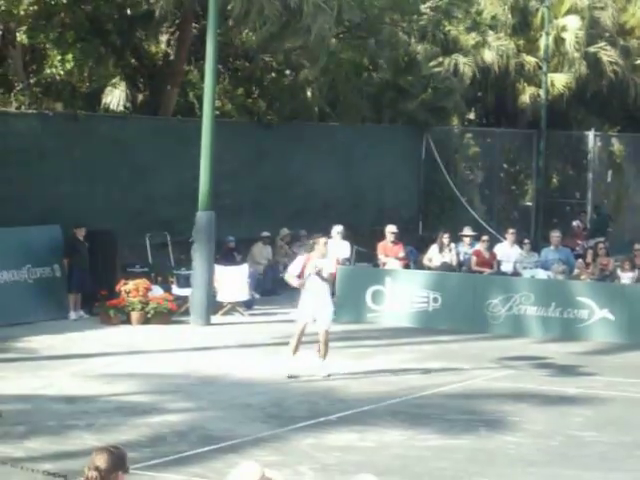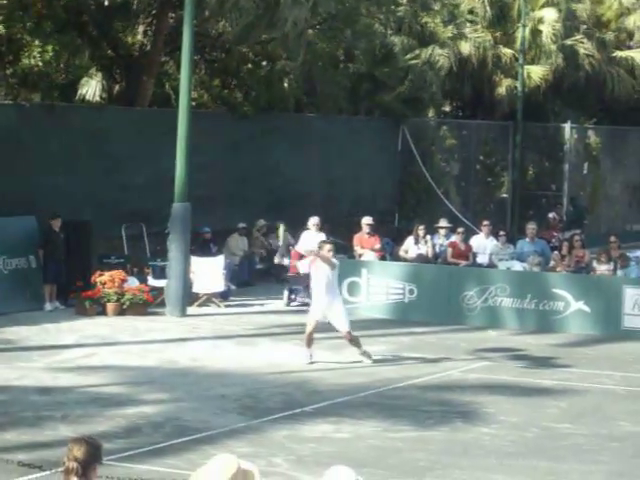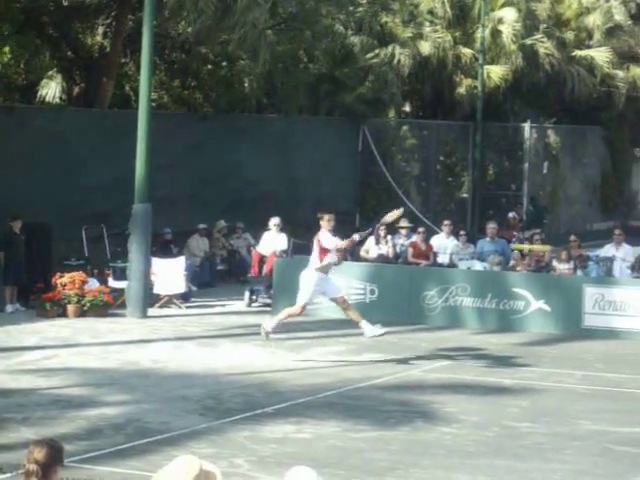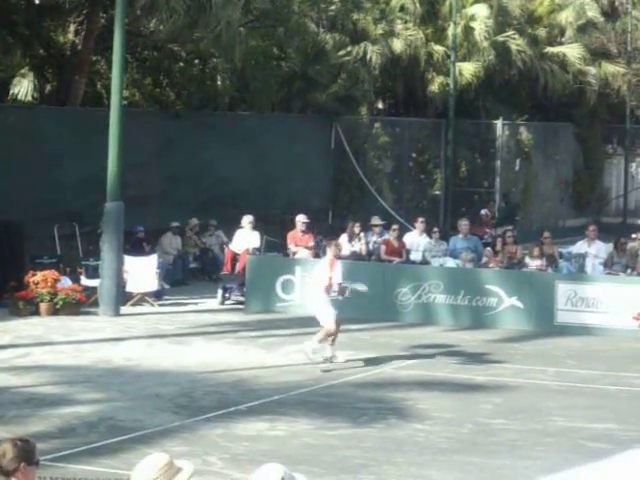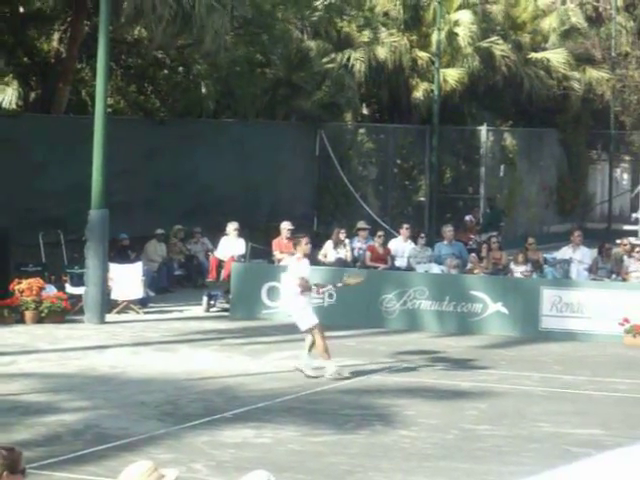
dt=0.4s
person 1, frame 1
left shoulder: (330, 261)
right shoulder: (303, 259)
left elbow: (329, 279)
right elbow: (288, 276)
left wrist: (319, 273)
right wrist: (296, 282)
left hip: (324, 302)
right hip: (307, 301)
left knee: (323, 336)
right knee: (299, 331)
left ankle: (323, 365)
person 1, frame 2
left shoulder: (333, 262)
right shoulder: (312, 261)
left elbow: (330, 263)
left wrist: (318, 255)
left hip: (334, 303)
right hip: (318, 303)
left knee: (347, 334)
right knee: (309, 329)
left ankle: (362, 351)
right ankle: (309, 353)
person 1, frame 3
left shoulder: (330, 236)
right shoulder: (323, 235)
right elbow: (342, 246)
right wrist: (356, 237)
left hip: (323, 277)
right hip: (312, 276)
left knee: (344, 304)
right knee: (298, 310)
left ankle: (367, 328)
right ankle: (270, 324)
person 1, frame 4
left shoulder: (322, 263)
right shoulder: (336, 263)
right elbow: (338, 287)
right wrist: (342, 291)
left hip: (313, 298)
right hip: (318, 298)
left knee: (336, 323)
right knee: (332, 329)
left ankle: (329, 354)
right ankle: (311, 345)
person 1, frame 5
left shoulder: (292, 261)
right shoulder: (303, 261)
right elbow: (301, 281)
left wrist: (317, 286)
right wrist: (313, 287)
left hip: (291, 302)
right hip: (298, 302)
left knee: (311, 332)
right knee: (319, 334)
left ankle: (304, 363)
right ankle: (330, 368)
